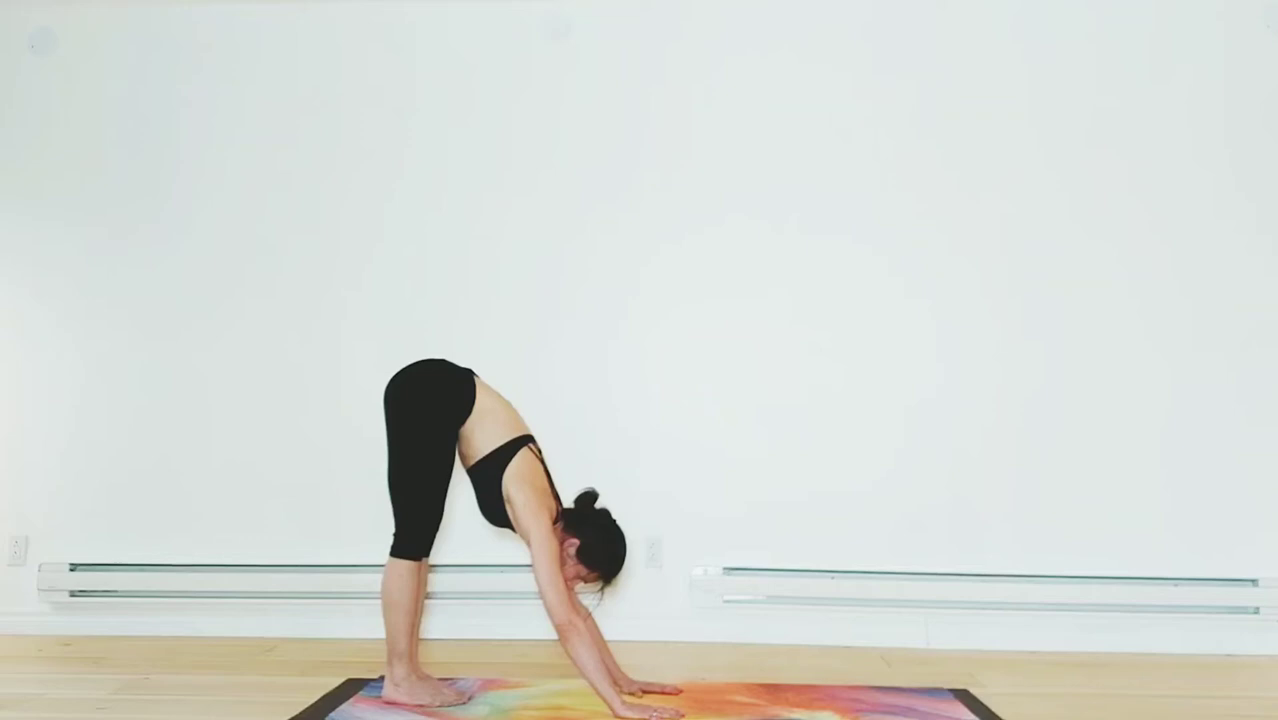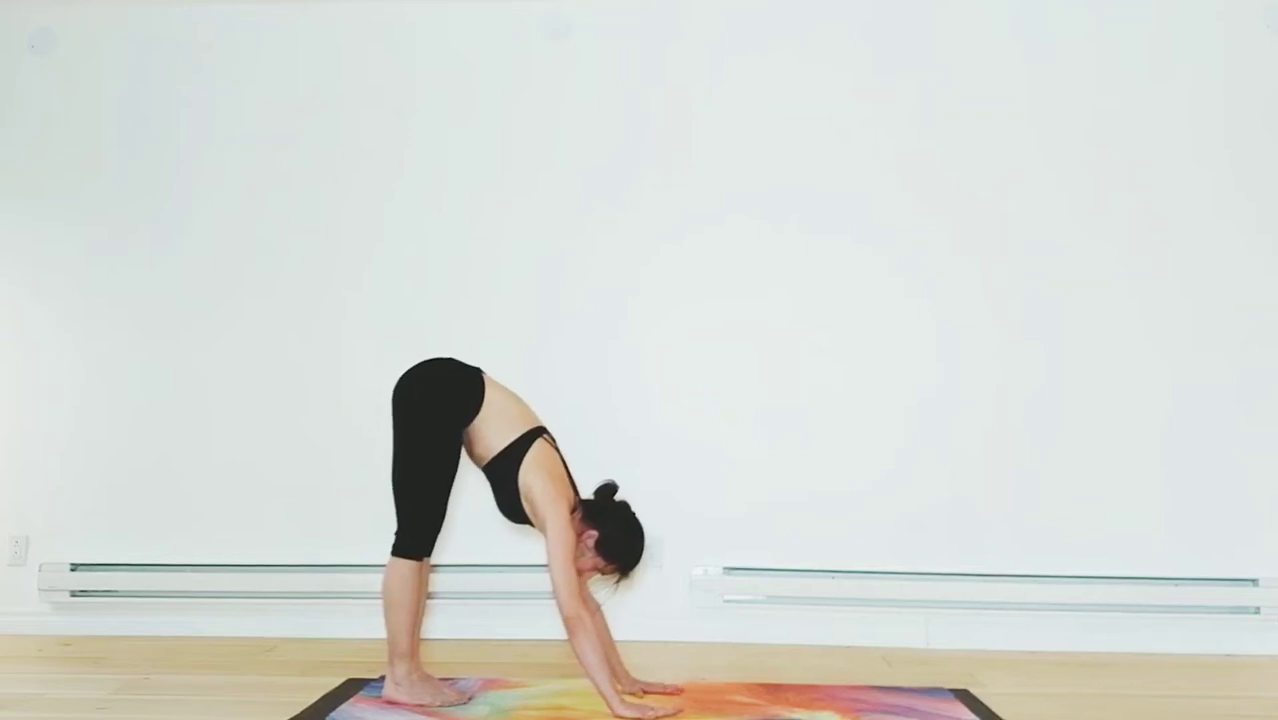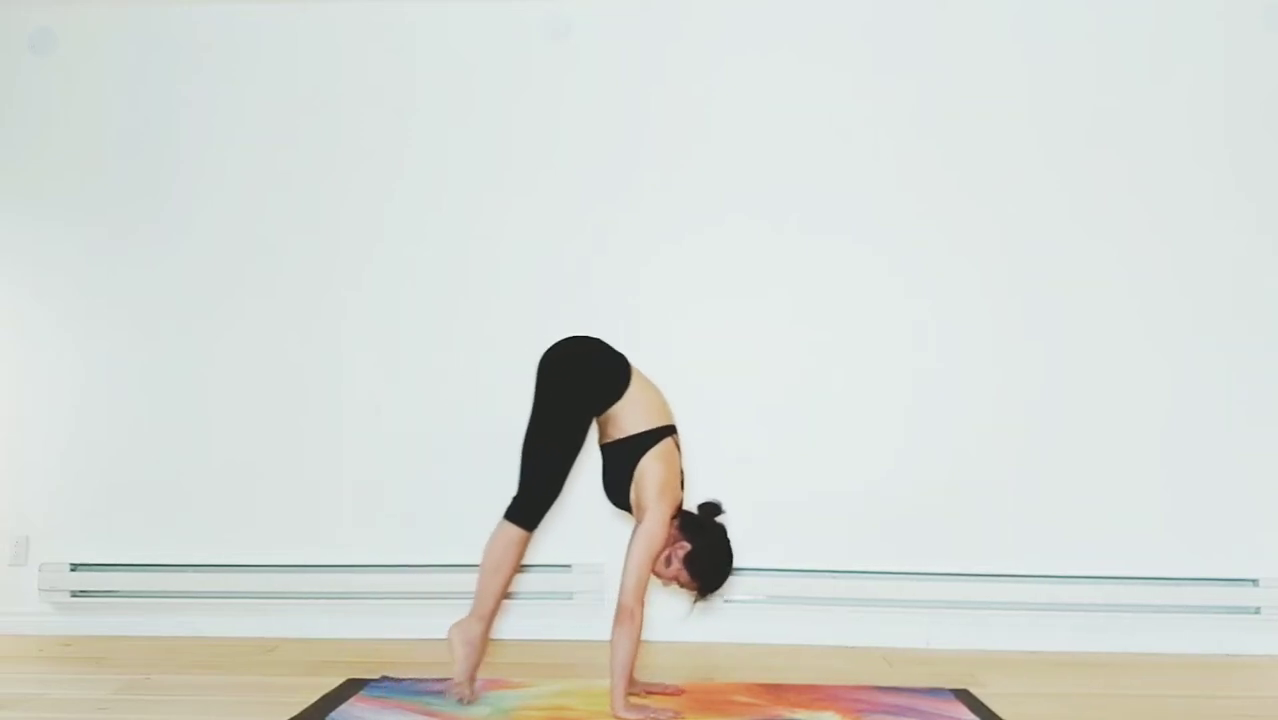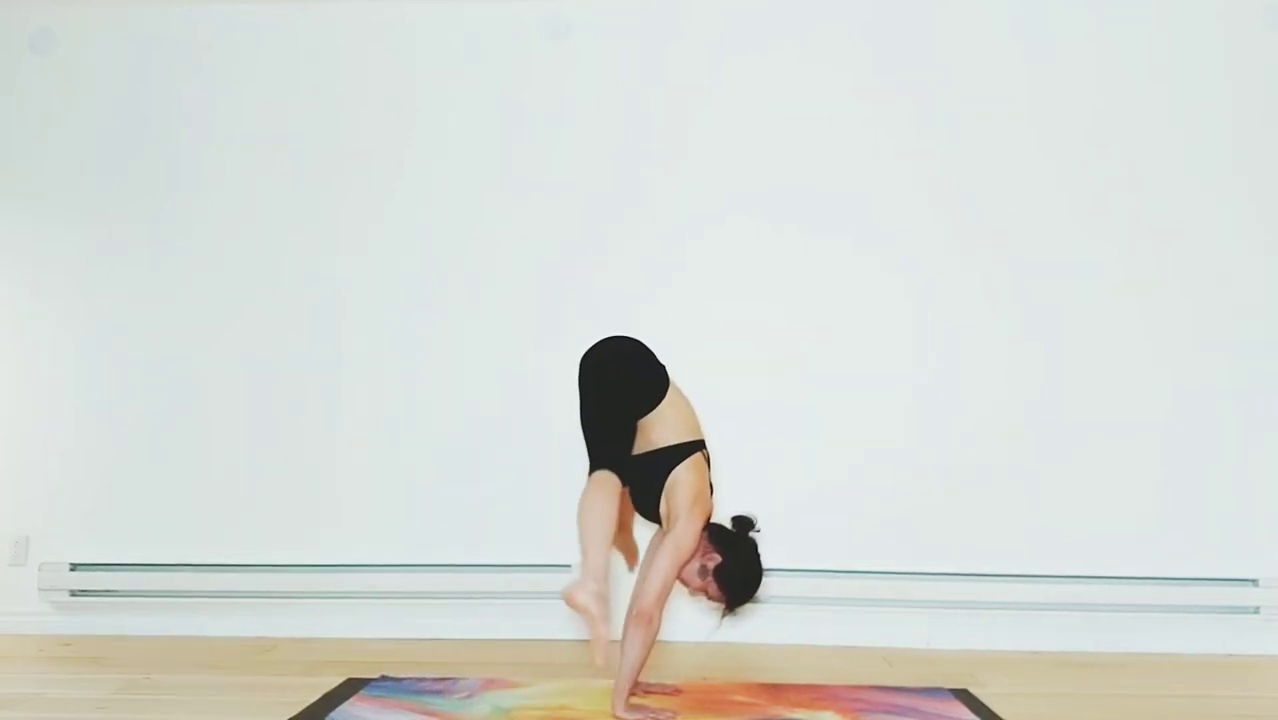
dt=1s
person 1, frame 1
left shoulder: (549, 518)
right shoulder: (539, 522)
left elbow: (574, 610)
right elbow: (566, 624)
left wrist: (622, 680)
left hip: (444, 398)
right hip: (424, 395)
left knee: (420, 539)
right knee: (413, 538)
left ankle: (408, 671)
right ankle: (399, 678)
person 1, frame 2
left shoulder: (567, 511)
right shoulder: (559, 515)
left elbow: (585, 604)
right elbow: (574, 616)
left wrist: (625, 679)
left hip: (453, 398)
right hip: (432, 394)
left knee: (421, 539)
right knee: (416, 538)
left ankle: (409, 671)
right ankle: (401, 677)
person 1, frame 3
left shoulder: (663, 508)
right shoulder: (659, 510)
left elbow: (631, 603)
right elbow: (629, 607)
left wrist: (628, 682)
left hip: (591, 373)
right hip: (578, 369)
left knee: (532, 505)
right knee: (531, 505)
right ankle: (473, 627)
person 1, frame 4
left shoulder: (684, 514)
right shoulder: (689, 523)
left elbow: (644, 606)
right elbow: (645, 612)
left wrist: (627, 681)
left hip: (627, 379)
right hip: (616, 367)
left knee: (624, 480)
right knee: (609, 473)
left ankle: (622, 537)
